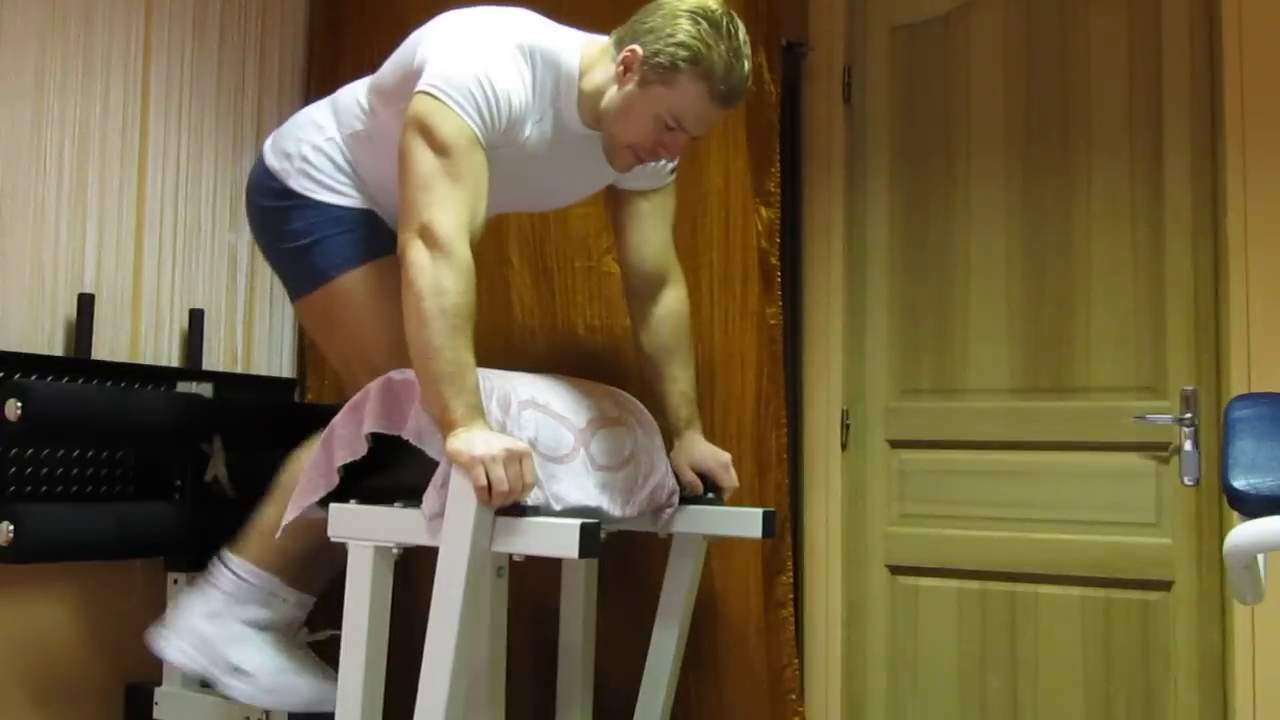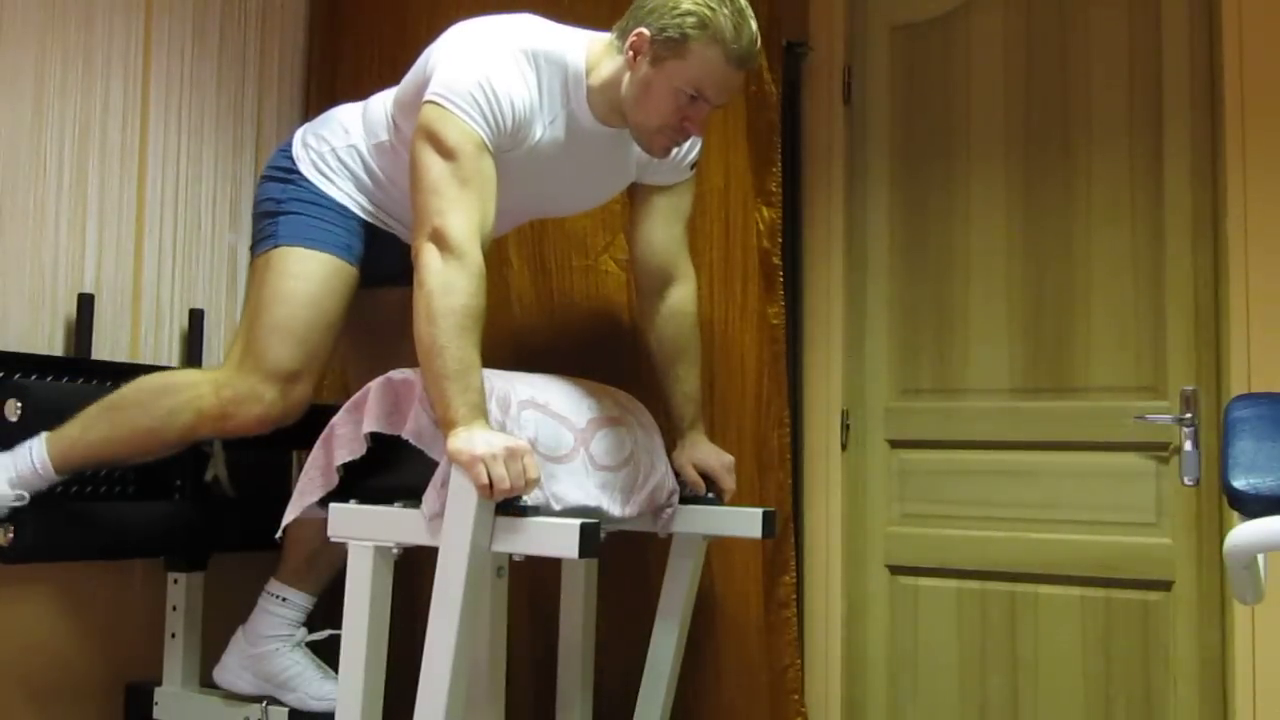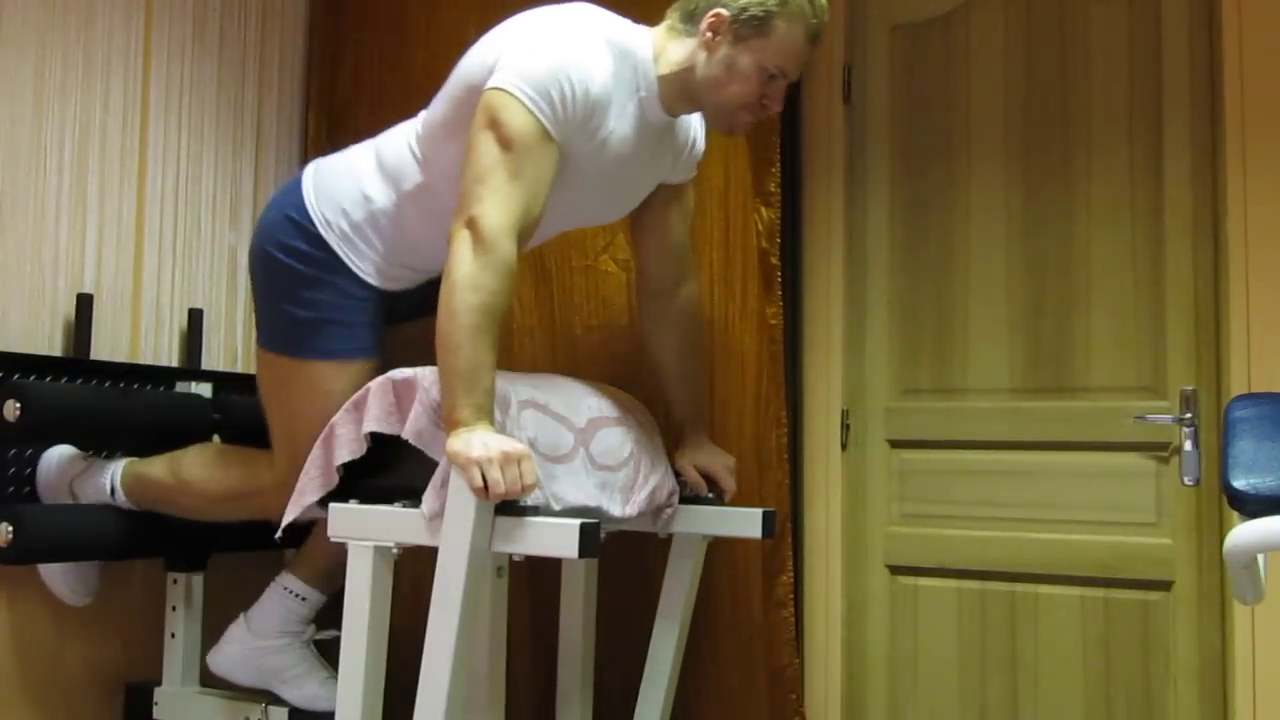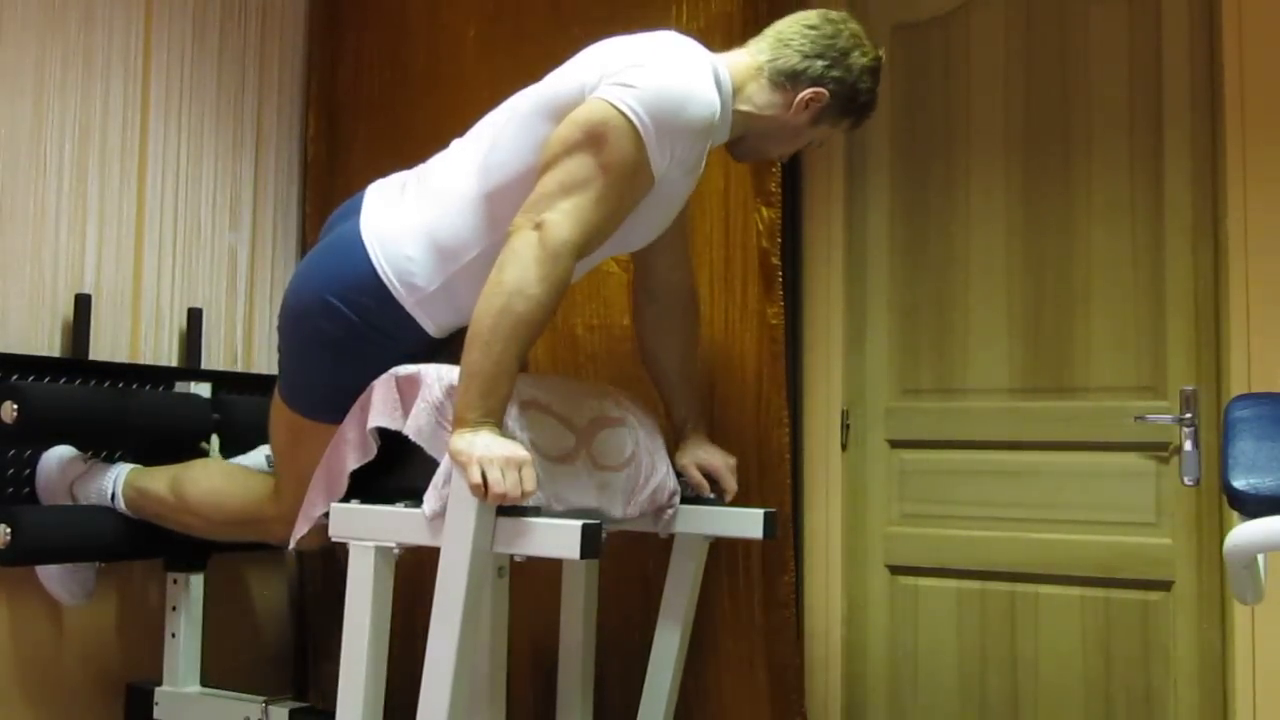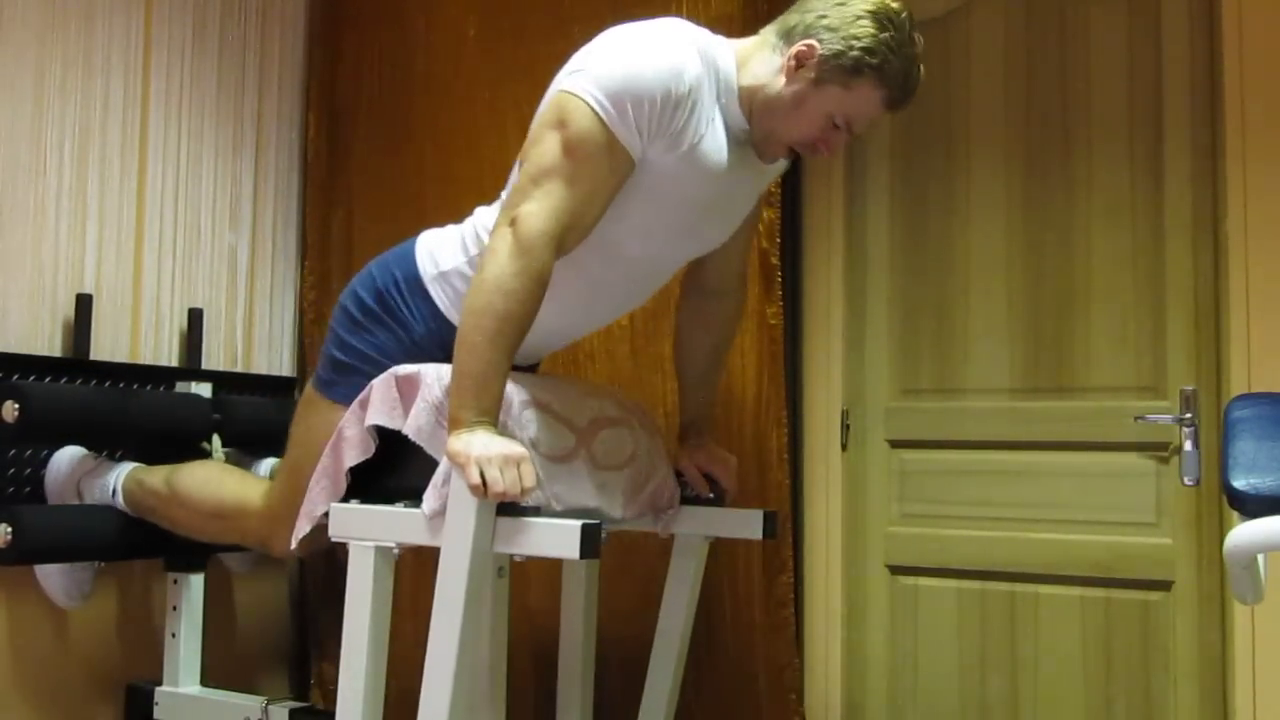
dt=1s
person 1, frame 1
left shoulder: (646, 140)
right shoulder: (487, 66)
left elbow: (656, 286)
right elbow: (436, 244)
left wrist: (684, 432)
right wrist: (464, 425)
left hip: (386, 212)
right hip: (313, 188)
right knee: (407, 403)
left ankle: (256, 628)
right ankle: (222, 617)
person 1, frame 2
left shoulder: (668, 138)
right shoulder: (494, 67)
left elbow: (668, 286)
right elbow: (448, 247)
left wrist: (689, 431)
right wrist: (466, 424)
left hip: (410, 236)
right hip: (332, 185)
right knee: (260, 395)
left ankle: (266, 642)
person 1, frame 3
left shoulder: (681, 132)
left elbow: (670, 289)
right elbow: (485, 237)
left wrist: (692, 434)
right wrist: (468, 425)
left hip: (412, 268)
right hip: (328, 242)
right knee: (304, 481)
left ankle: (269, 637)
right ankle: (88, 479)
person 1, frame 4
left shoulder: (686, 109)
right shoulder: (676, 93)
left elbow: (664, 287)
right elbow: (543, 243)
left wrist: (691, 430)
right wrist: (475, 426)
left hip: (396, 255)
right hip: (366, 294)
right knee: (299, 514)
left ankle: (290, 444)
right ankle: (93, 480)
person 1, frame 5
left shoulder: (764, 146)
left elbow: (715, 291)
right elbow: (527, 237)
left wrist: (694, 432)
right wrist: (472, 425)
left hip: (503, 342)
right hip: (420, 311)
right knee: (287, 527)
left ankle: (270, 468)
right ankle: (100, 479)
